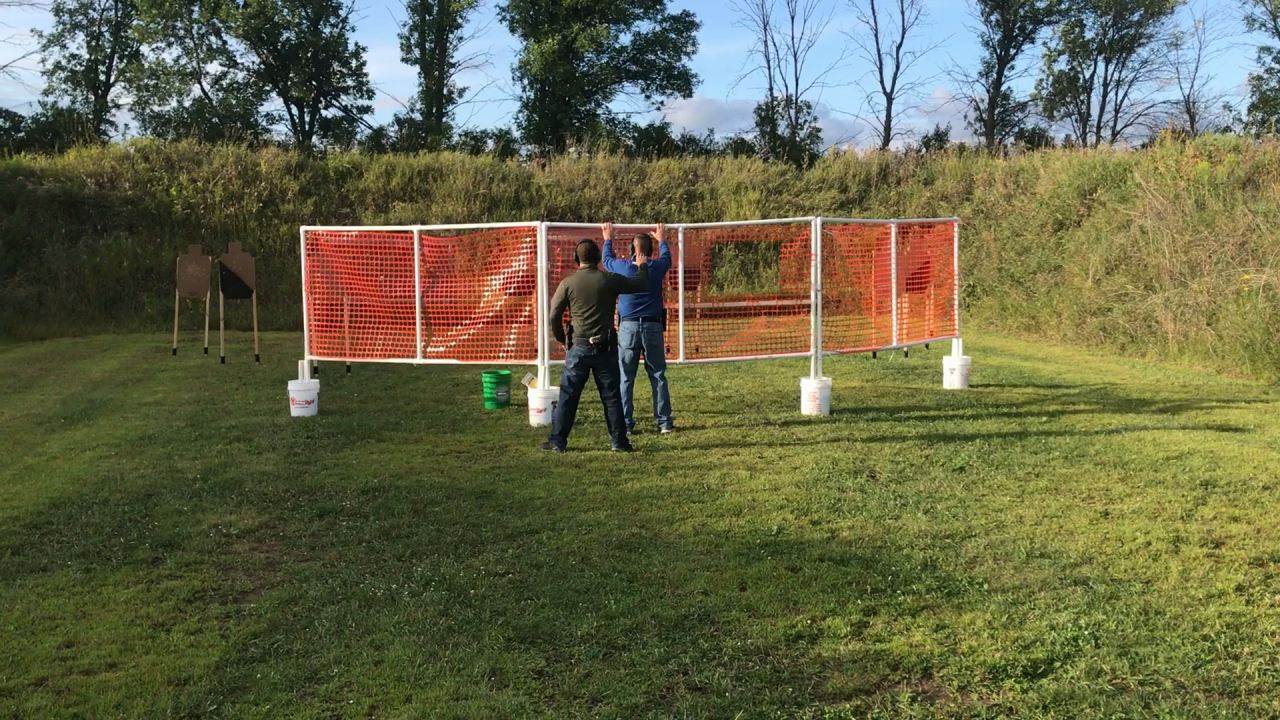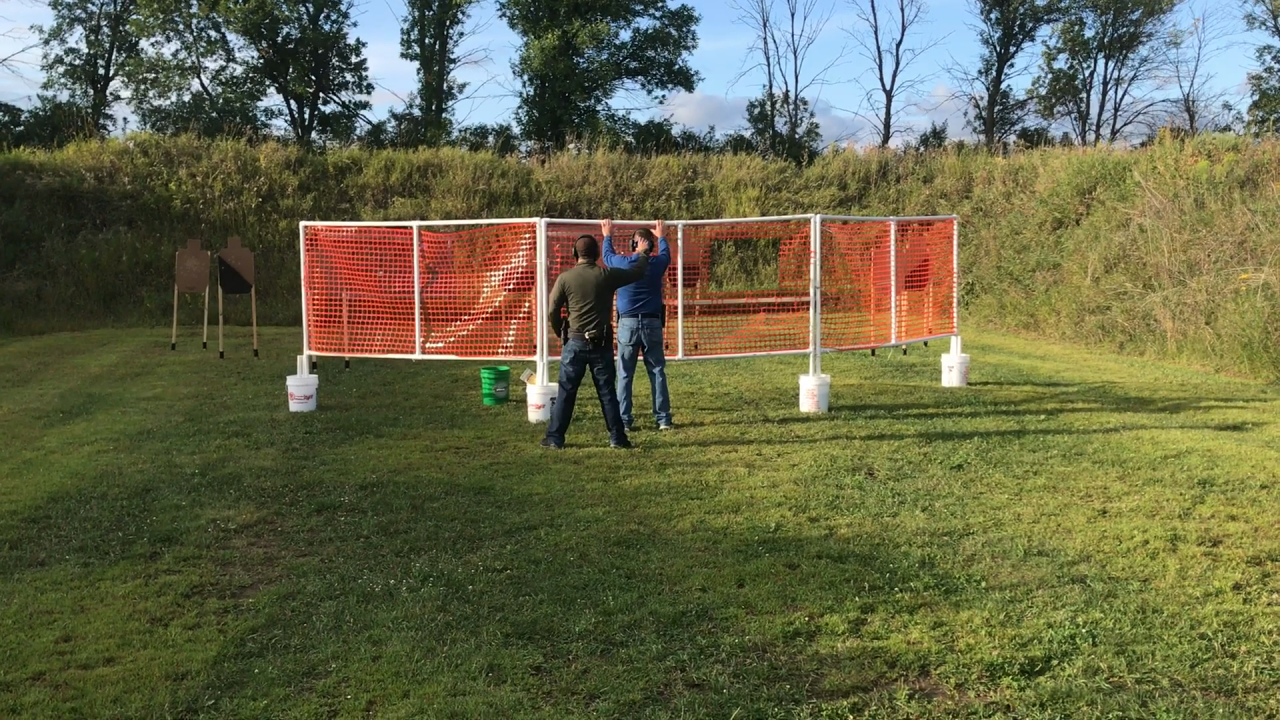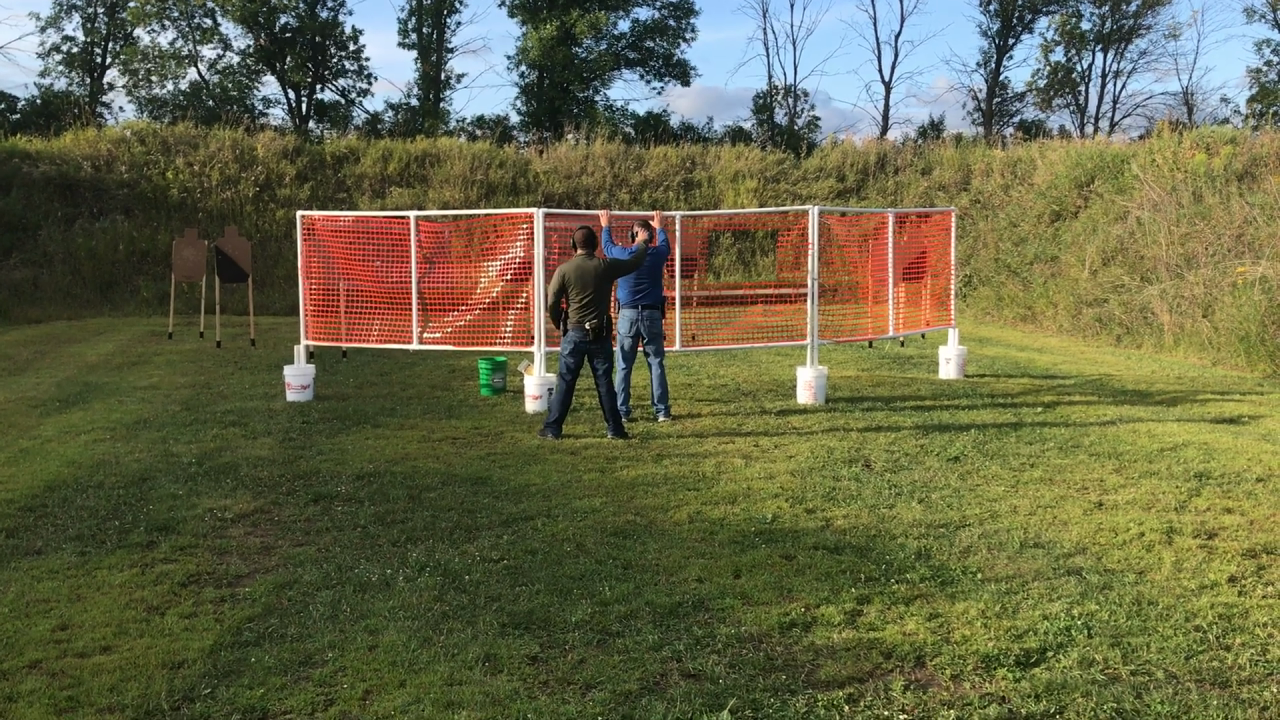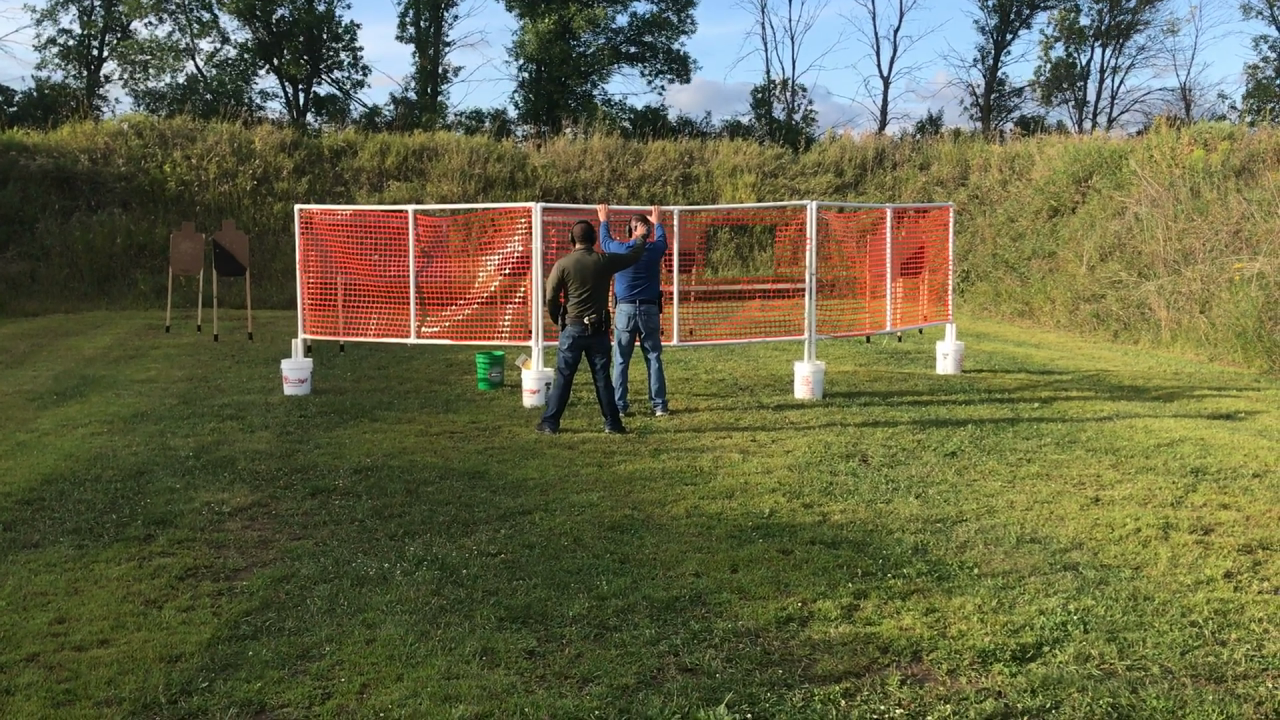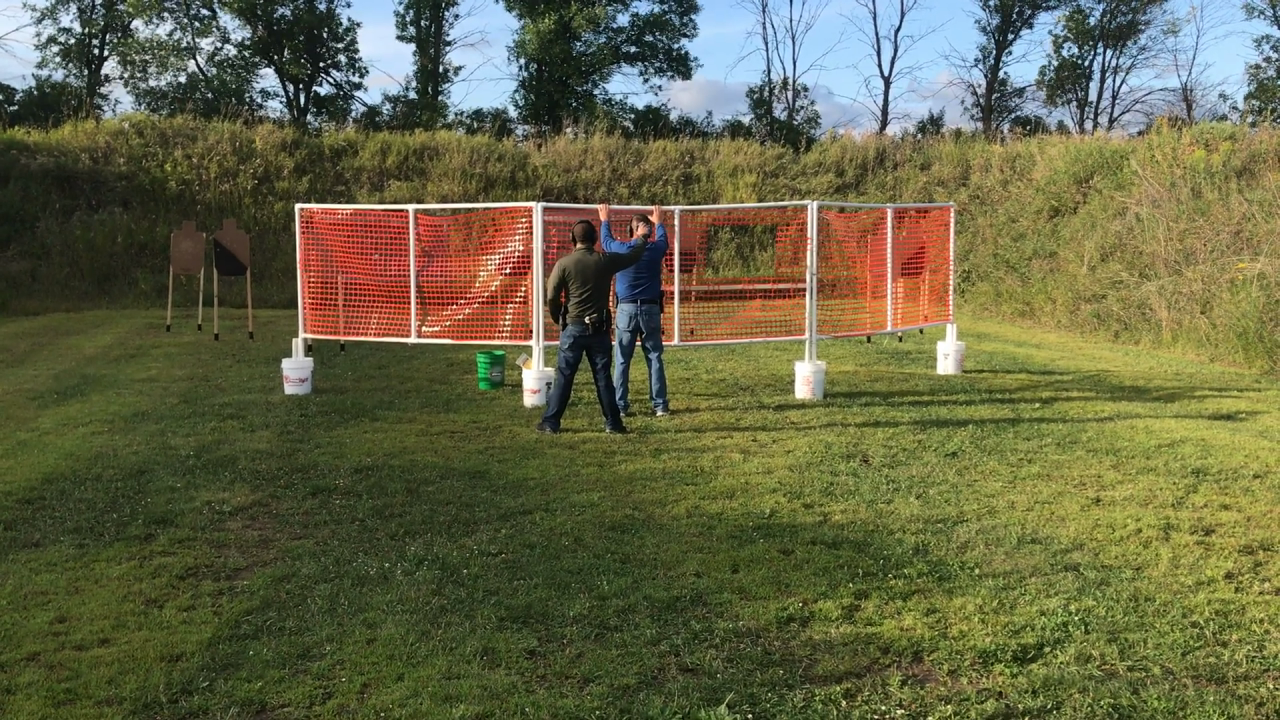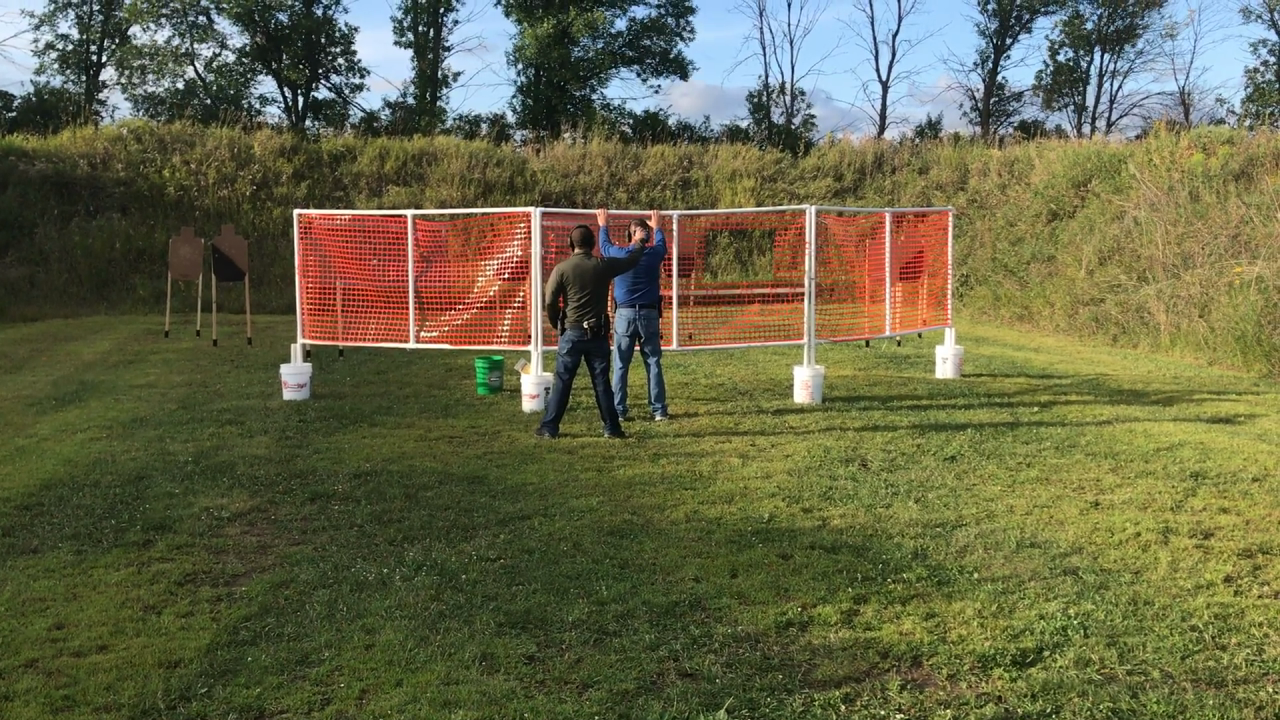
dt=0.7s
person 1, frame 1
left shoulder: (568, 283)
right shoulder: (610, 280)
left elbow: (554, 316)
right elbow: (640, 285)
left wrist: (563, 339)
right wrist: (642, 266)
left hip: (579, 347)
right hip: (605, 347)
left knee: (568, 397)
right knee: (611, 396)
left ankle: (557, 441)
right ankle: (619, 441)
person 1, frame 2
left shoulder: (565, 278)
right shoulder: (607, 275)
left elbow: (553, 310)
right elbow: (638, 272)
left wrist: (561, 333)
right wrist: (644, 253)
left hip: (575, 342)
right hip: (601, 343)
left knee: (565, 393)
right knee: (607, 393)
left ankle: (555, 438)
right ankle: (617, 438)
person 1, frame 3
left shoulder: (564, 269)
right shoulder: (606, 266)
left elbow: (552, 303)
right elbow: (635, 262)
left wrist: (560, 325)
right wrist: (643, 244)
left hip: (574, 333)
right hip: (600, 334)
left knee: (564, 383)
right knee: (605, 383)
left ankle: (552, 428)
right ankle: (614, 429)
person 1, frame 4
left shoulder: (563, 264)
right shoulder: (605, 261)
left elbow: (550, 297)
right elbow: (634, 255)
left wrist: (558, 319)
right wrist: (642, 238)
left hip: (572, 328)
right hip: (598, 329)
left knee: (563, 377)
right knee: (602, 377)
left ankle: (550, 422)
right ankle: (612, 423)
person 1, frame 5
left shoulder: (564, 264)
right shoulder: (606, 261)
left elbow: (551, 297)
right elbow: (634, 255)
left wrist: (559, 319)
right wrist: (642, 240)
left hip: (573, 328)
right hip: (599, 329)
left knee: (563, 378)
right knee: (603, 378)
left ankle: (550, 422)
right ankle: (613, 423)
person 1, frame 6
left shoulder: (562, 268)
right shoulder: (604, 265)
left elbow: (550, 302)
right elbow: (632, 259)
left wrist: (557, 324)
right wrist: (639, 243)
left hip: (571, 333)
right hip: (597, 333)
left knee: (562, 382)
right knee: (602, 382)
left ankle: (549, 427)
right ankle: (612, 428)
person 2, frame 1
left shoulder: (622, 267)
right shoulder: (657, 267)
left elbow: (606, 259)
right elbow: (666, 257)
left wrist: (607, 240)
right wrist: (661, 240)
left hip: (628, 326)
right hip: (653, 326)
left knee: (626, 378)
right knee: (658, 376)
left ankle: (625, 424)
right ankle: (664, 422)
person 2, frame 2
left shoulder: (621, 263)
right shoulder: (657, 263)
left elbow: (607, 254)
right elbow: (665, 253)
left wrist: (607, 235)
right wrist: (661, 236)
left hip: (628, 323)
right hip: (652, 323)
left knee: (625, 374)
right knee: (657, 372)
left ankle: (624, 420)
right ankle: (663, 419)
person 2, frame 3
left shoulder: (622, 254)
right shoulder: (658, 254)
left elbow: (607, 245)
right elbow: (665, 244)
left wrist: (605, 226)
right wrist: (659, 227)
left hip: (628, 314)
right hip: (652, 314)
left knee: (624, 366)
right knee: (656, 364)
left ankle: (621, 411)
right ankle: (662, 411)
person 2, frame 4
left shoulder: (619, 249)
right shoulder: (655, 249)
left elbow: (605, 240)
right elbow: (662, 239)
left wrist: (603, 221)
right wrist: (657, 222)
left hip: (625, 309)
right hip: (649, 309)
left knee: (621, 361)
right knee: (654, 359)
left ankle: (619, 406)
right ankle: (659, 405)
person 2, frame 5
left shoulder: (621, 249)
right shoulder: (656, 249)
left elbow: (606, 240)
right elbow: (663, 239)
left wrist: (604, 220)
right wrist: (658, 222)
left hip: (626, 309)
right hip: (651, 309)
left knee: (622, 360)
right knee: (655, 358)
left ankle: (620, 405)
right ankle: (660, 405)
person 2, frame 6
left shoulder: (619, 254)
right shoulder: (654, 254)
left elbow: (604, 245)
right elbow: (661, 243)
left wrist: (603, 226)
right wrist: (657, 227)
left hip: (625, 314)
right hip: (649, 314)
left knee: (620, 366)
right knee: (654, 363)
left ankle: (619, 410)
right ankle: (659, 410)
